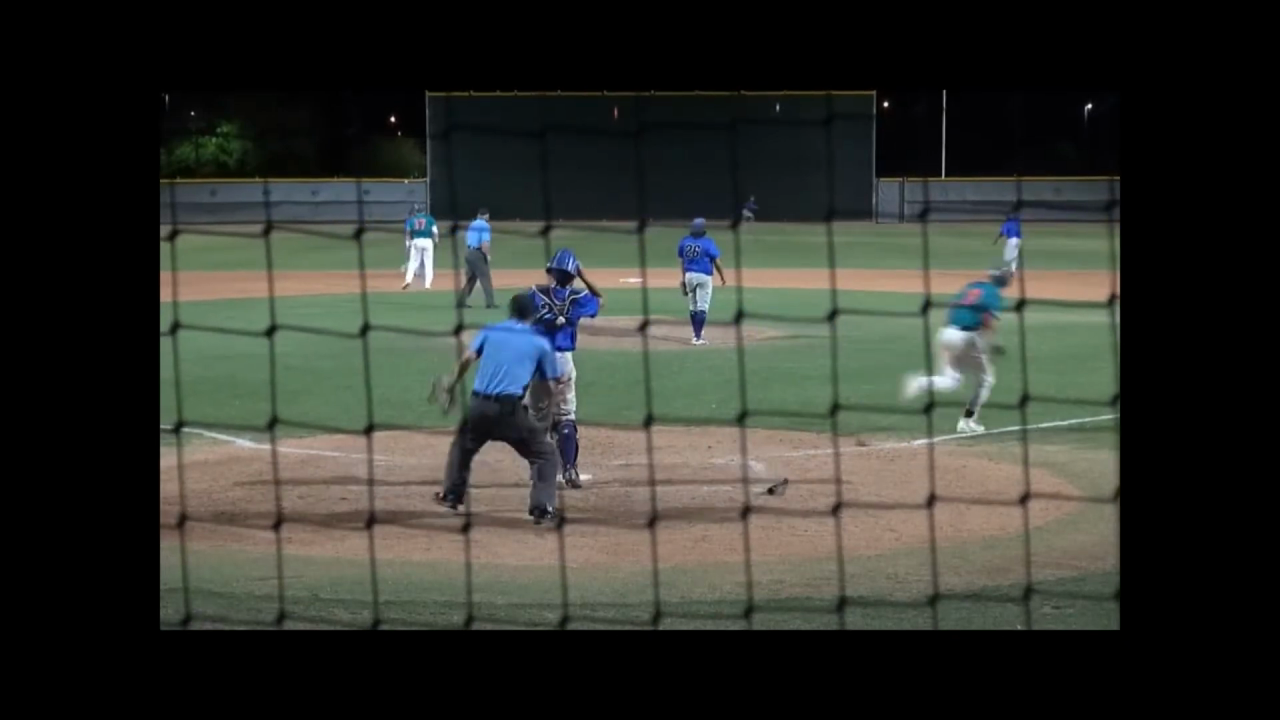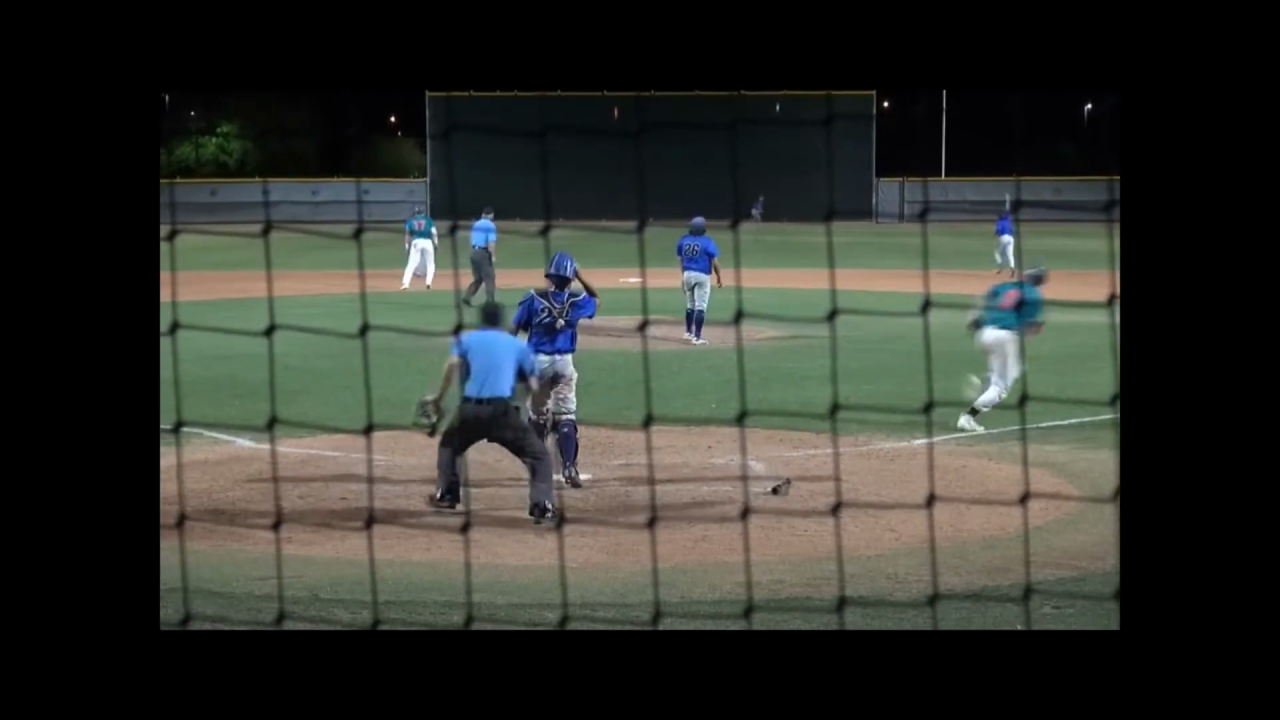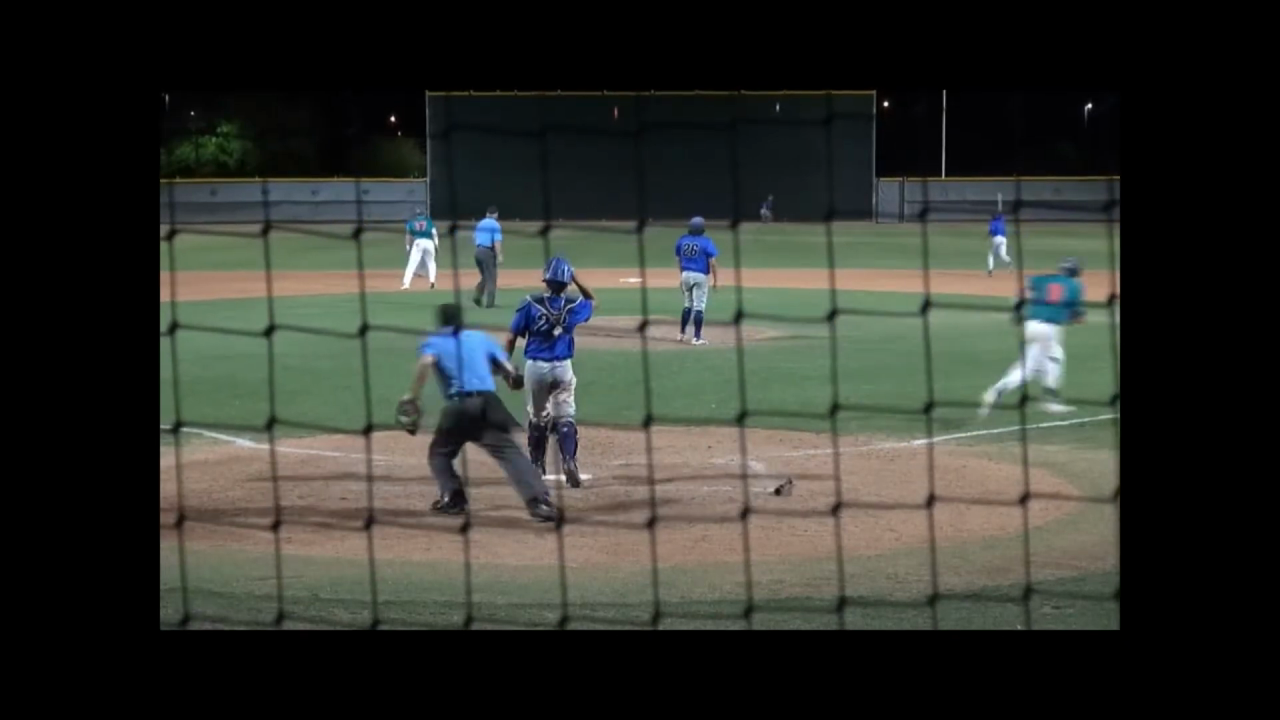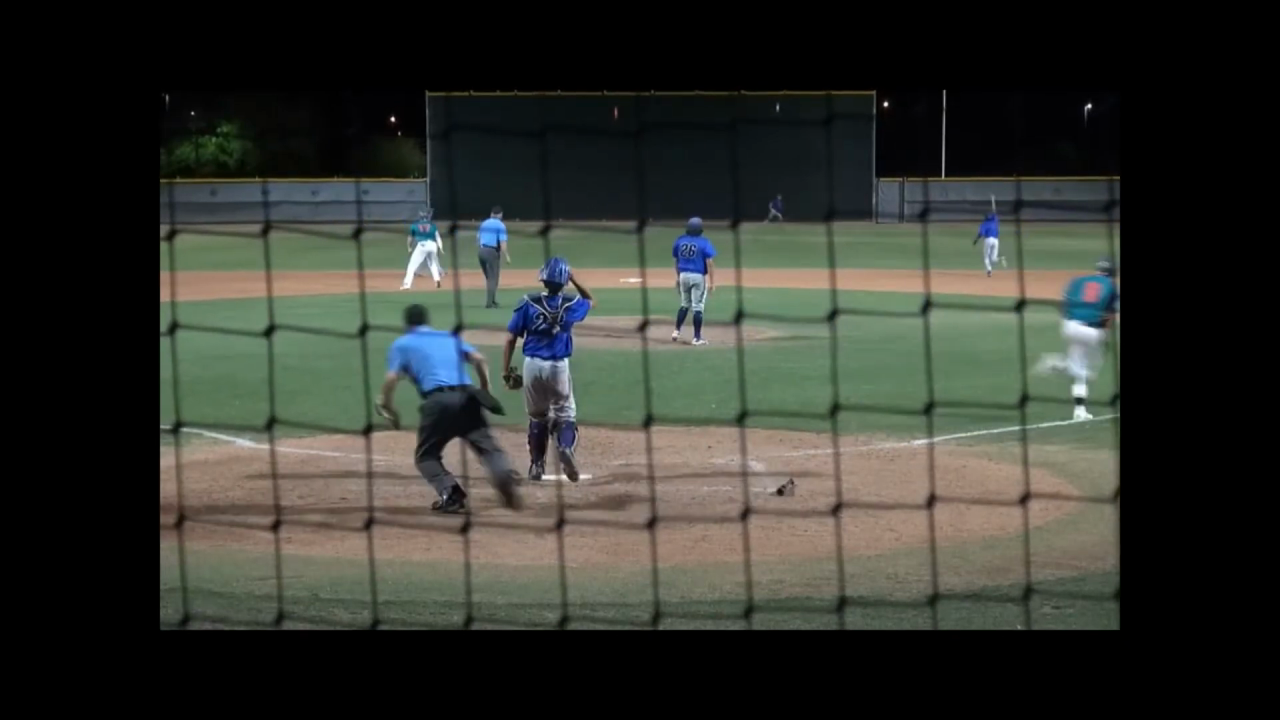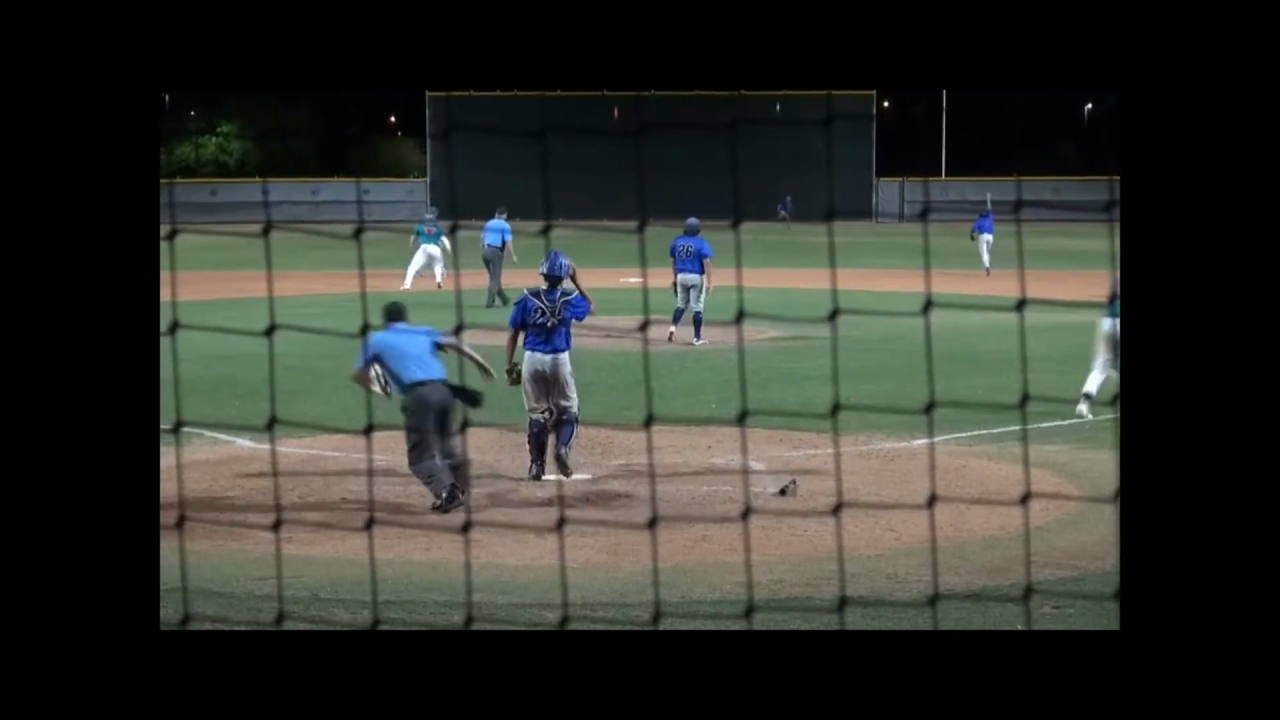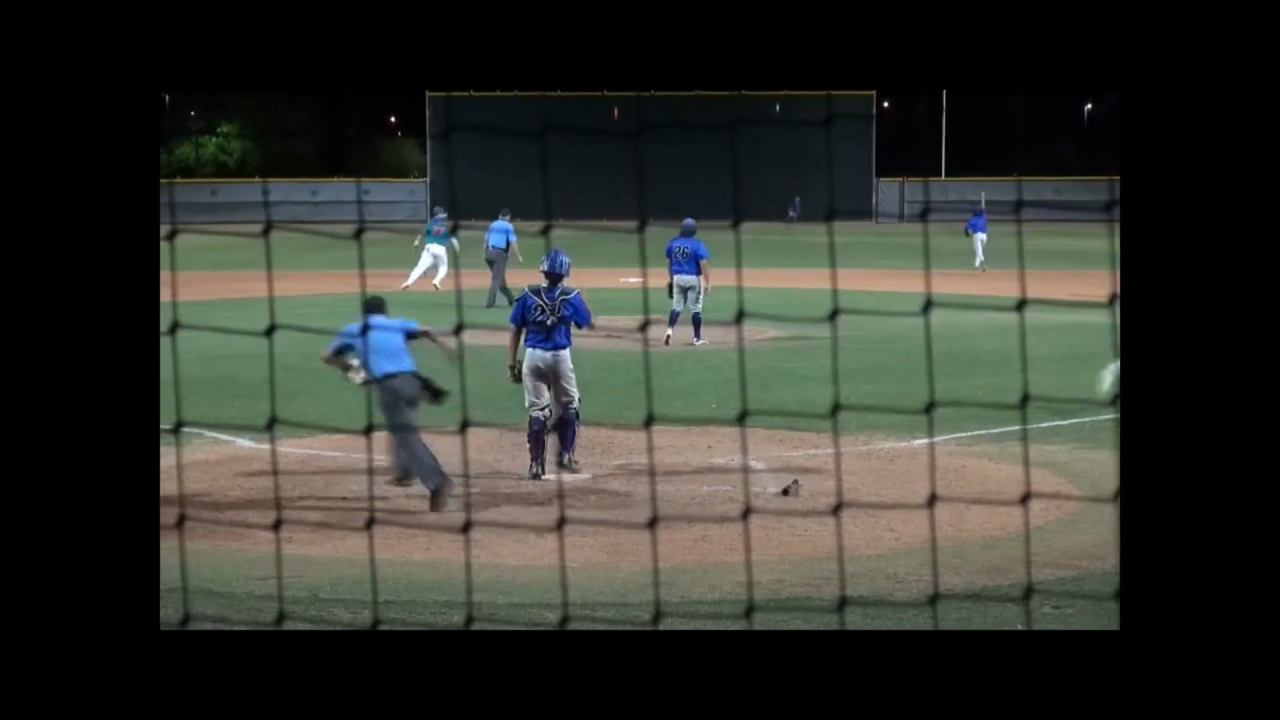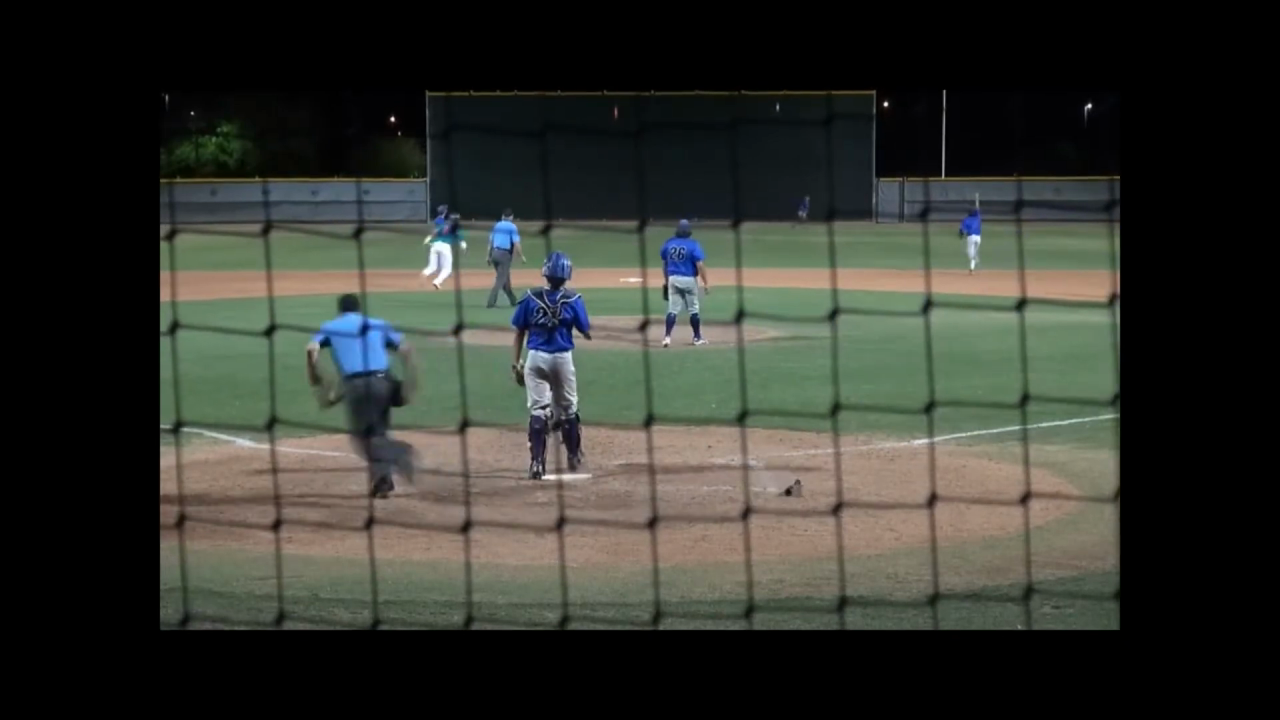
dt=0.1s
person 1, frame 1
left shoulder: (536, 294)
right shoulder: (579, 297)
right elbow: (600, 300)
right wrist: (583, 277)
right hip: (563, 361)
left knee: (538, 413)
right knee: (565, 417)
right ankle: (569, 470)
person 1, frame 2
left shoulder: (534, 298)
right shoulder: (577, 300)
left elbow: (514, 332)
right elbow: (596, 300)
right wrist: (580, 278)
left hip: (537, 362)
right hip: (563, 363)
left knee: (538, 415)
right knee: (566, 417)
right ankle: (569, 468)
person 1, frame 3
left shoulder: (531, 304)
right shoulder: (574, 305)
left elbow: (511, 338)
right elbow: (592, 301)
right wrist: (576, 280)
left hip: (535, 367)
right hip: (562, 368)
left knee: (538, 419)
right knee: (565, 419)
left ankle: (537, 467)
right ankle: (568, 460)
person 1, frame 4
left shoulder: (528, 303)
right shoulder: (572, 303)
left elbow: (511, 340)
right elbow: (591, 301)
left wrist: (507, 371)
right wrist: (574, 281)
left hip: (533, 365)
right hip: (559, 366)
left knee: (537, 416)
right knee: (565, 417)
left ankle: (537, 466)
right ankle: (566, 449)
person 1, frame 5
left shoulder: (527, 298)
right shoulder: (571, 298)
left elbow: (513, 334)
right elbow: (589, 308)
left wrist: (510, 366)
right wrist: (576, 282)
left hip: (533, 359)
right hip: (560, 360)
left knee: (537, 414)
right knee: (567, 410)
left ankle: (537, 465)
right ankle: (562, 448)
person 1, frame 6
left shoulder: (528, 295)
right shoulder: (572, 297)
left elbow: (516, 331)
right elbow: (588, 325)
left wrist: (512, 362)
right wrist: (582, 301)
left hip: (533, 357)
right hip: (560, 356)
left knee: (537, 411)
right knee: (568, 407)
left ankle: (537, 464)
right ankle: (566, 455)
person 1, frame 7
left shoulder: (530, 298)
right shoulder: (573, 300)
left elbow: (519, 333)
right elbow: (587, 334)
left wrist: (516, 363)
left hip: (536, 358)
right hip: (562, 359)
left knee: (538, 411)
right knee: (568, 410)
left ankle: (537, 463)
right ankle: (573, 456)
person 2, frame 1
left shoulder: (490, 331)
right shoulder: (540, 343)
left elbow: (468, 359)
right elbow: (549, 384)
left wrist: (453, 383)
left hip: (480, 404)
right hip: (509, 408)
left knee: (462, 445)
right knee: (545, 454)
left ankle: (452, 494)
right ankle: (543, 506)
person 2, frame 2
left shoulder: (466, 338)
right shoulder: (518, 345)
left elbow: (452, 364)
right elbow: (533, 387)
left wrist: (438, 395)
left hip: (471, 408)
right hip: (502, 410)
left knee: (448, 446)
right knee: (538, 456)
left ankle: (447, 495)
right ankle: (542, 506)
person 2, frame 3
left shoulder: (433, 341)
right shoulder: (481, 338)
left elbow: (425, 363)
right elbow: (509, 372)
left wrist: (412, 395)
right wrist: (514, 380)
left hip: (459, 405)
right hip: (488, 404)
left knee: (439, 453)
right knee: (511, 454)
left ankle: (453, 498)
right ankle: (537, 500)
person 2, frame 4
left shoulder: (401, 344)
right shoulder: (449, 337)
left elbow: (392, 378)
right elbow: (478, 359)
left wrist: (385, 403)
right wrist: (485, 388)
left hip: (438, 401)
right hip: (465, 397)
left knee: (426, 456)
right knee: (486, 446)
left ankle: (452, 496)
right ankle: (504, 475)
person 2, frame 5
left shoulder: (376, 339)
right shoulder: (426, 332)
left elbow: (358, 375)
right elbow: (451, 343)
left wrist: (371, 385)
right wrist: (479, 361)
left hip: (417, 395)
right hip: (442, 391)
left knee: (420, 454)
right knee: (442, 440)
left ankle: (447, 492)
right ankle: (454, 466)
person 2, frame 6
left shoulder: (352, 330)
right shoulder: (399, 324)
left elbow: (328, 356)
right elbow: (423, 331)
left wrist: (349, 367)
right wrist: (445, 347)
left hip: (388, 385)
right hip: (412, 382)
left knee: (407, 439)
right knee: (406, 436)
left ankle: (438, 483)
right ankle: (404, 471)
person 2, frame 7
left shoulder: (331, 327)
right shoulder: (379, 325)
left elbow: (312, 349)
right elbow: (405, 350)
left wrist: (314, 378)
right wrist: (410, 378)
left hip: (357, 384)
right hip: (383, 381)
left knee: (363, 434)
right knee: (376, 431)
right ankle: (382, 479)
